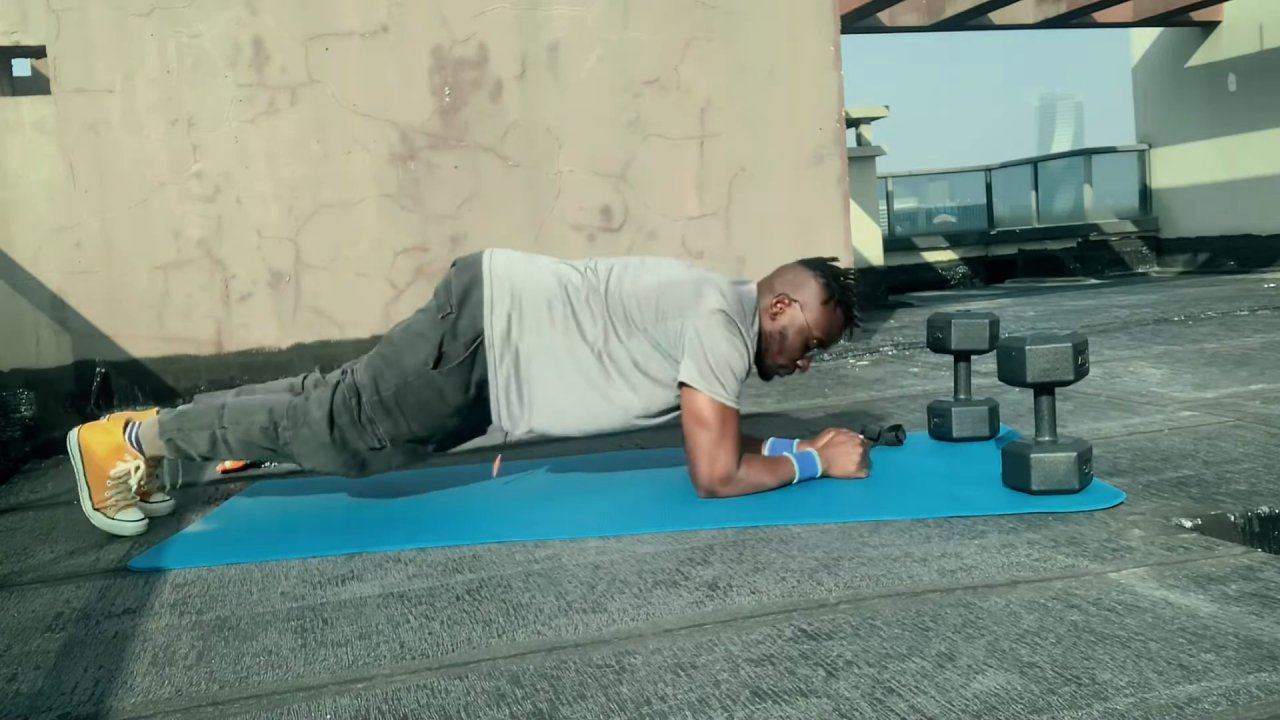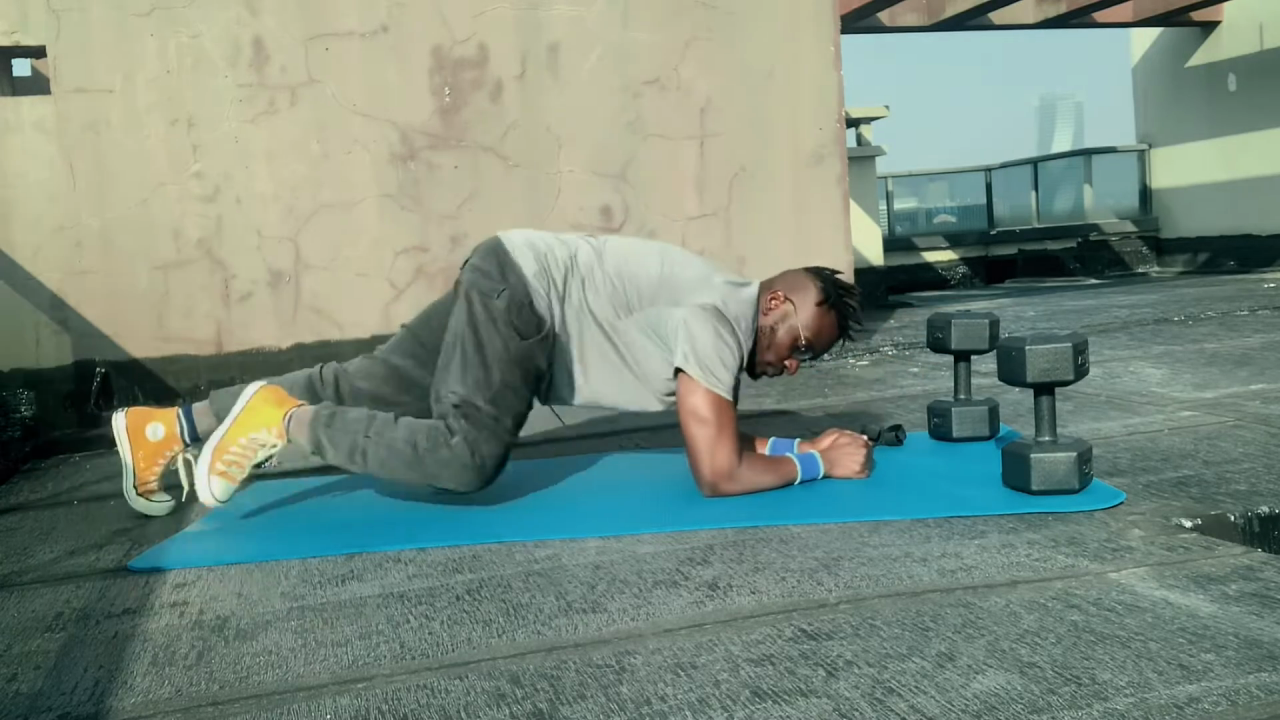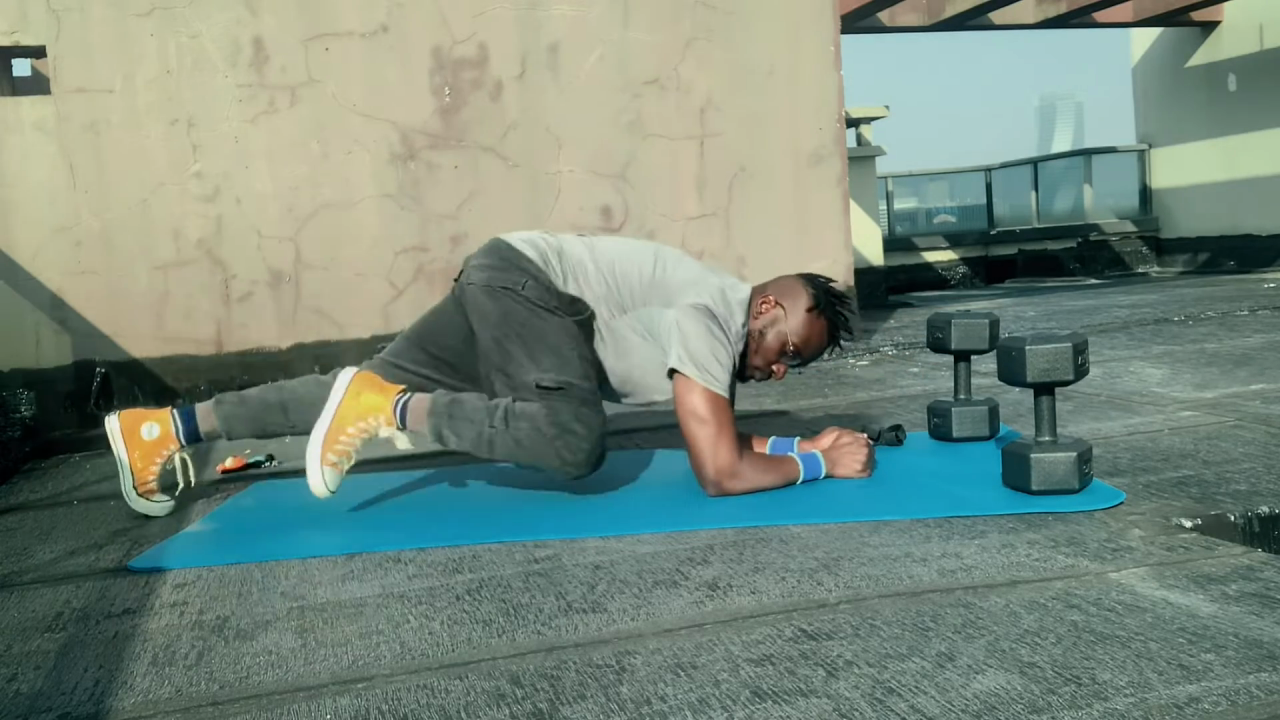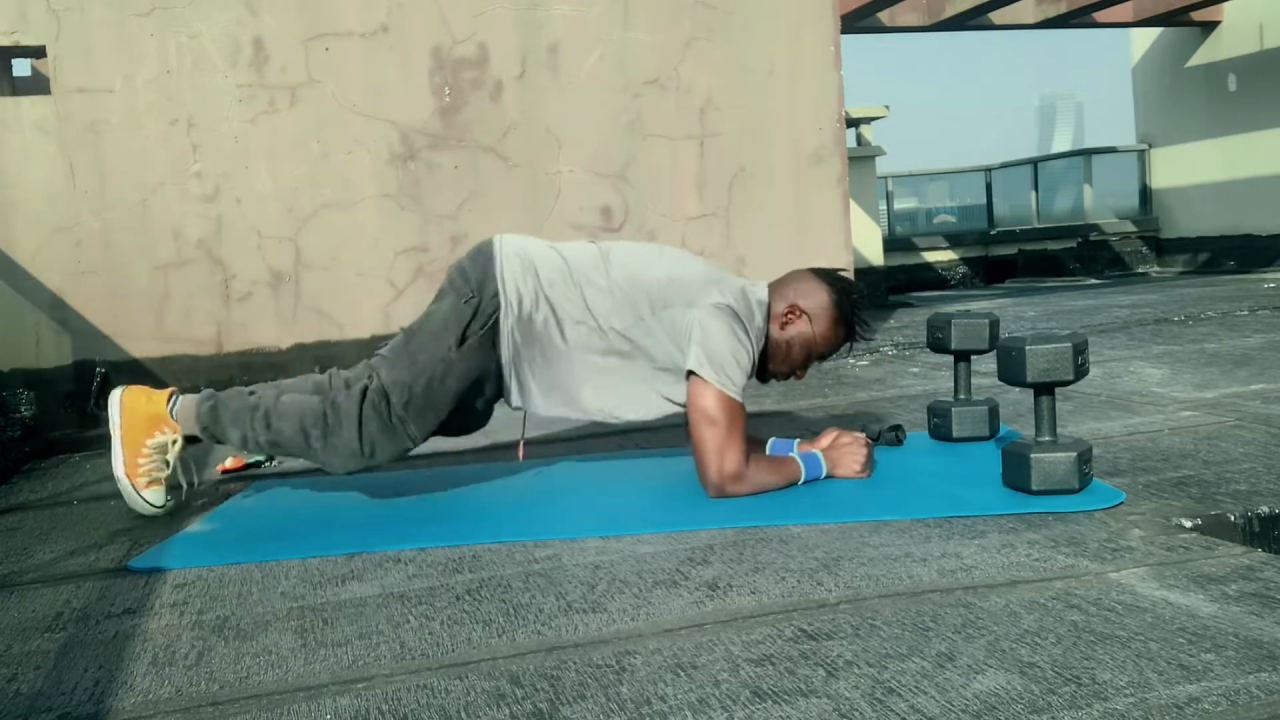
dt=0.2s
person 1, frame 1
left shoulder: (726, 310)
right shoulder: (722, 323)
left elbow: (712, 439)
right elbow: (716, 475)
left wrist: (793, 446)
right wrist: (814, 464)
left hip: (492, 315)
right hip: (489, 318)
left knee: (348, 400)
right knee: (342, 422)
left ankle: (152, 433)
right ankle: (129, 437)
person 1, frame 2
left shoulder: (736, 310)
right shoulder: (717, 319)
left elbow: (720, 436)
right elbow: (718, 474)
left wrist: (792, 446)
right wrist: (818, 466)
left hip: (509, 290)
right hip: (512, 282)
left knee: (358, 386)
right knee: (461, 457)
left ankle: (167, 427)
right ankle: (283, 422)
person 1, frame 3
left shoulder: (728, 317)
right shoulder: (708, 318)
left elbow: (718, 435)
right elbow: (721, 472)
left wrist: (793, 444)
right wrist: (819, 465)
left hip: (511, 292)
right hip: (519, 280)
left knee: (372, 382)
right knee: (575, 442)
left ankle: (165, 427)
right ankle: (388, 408)
person 1, frame 4
left shoulder: (730, 307)
right shoulder: (728, 323)
left elbow: (721, 436)
right elbow: (724, 475)
left wrist: (796, 442)
right wrist: (819, 463)
left hip: (510, 300)
right hip: (502, 298)
left knee: (372, 403)
right knee: (360, 427)
left ankle: (194, 417)
right ankle: (160, 413)
